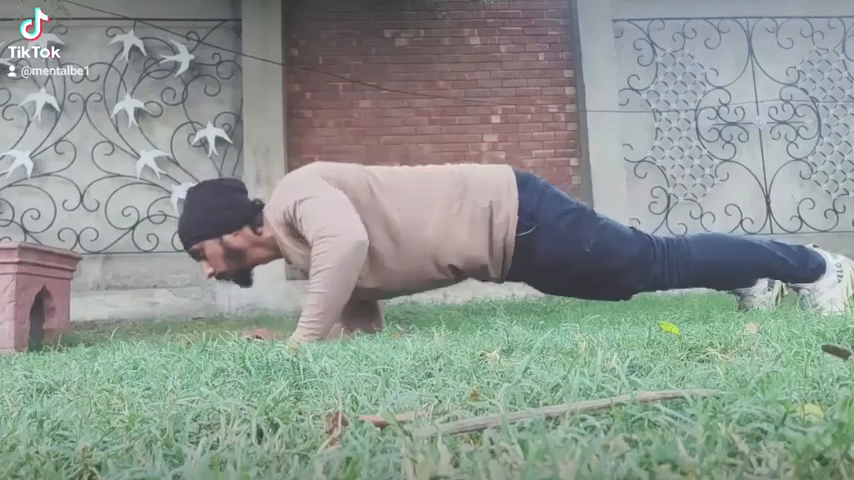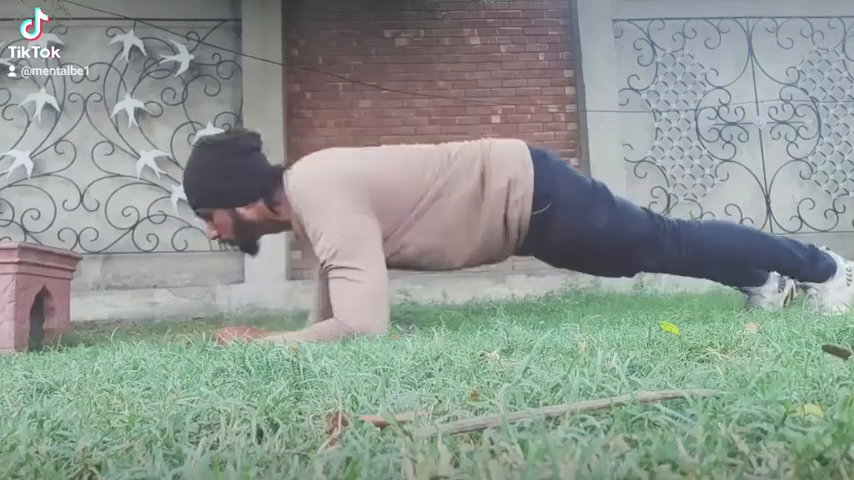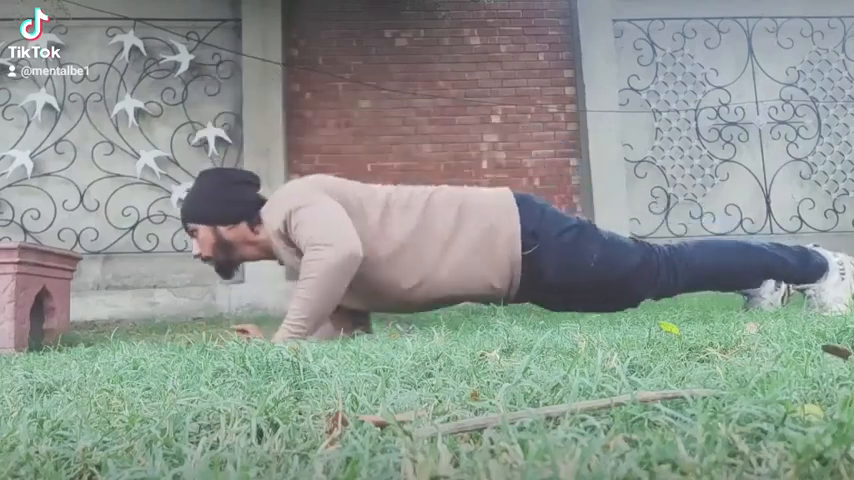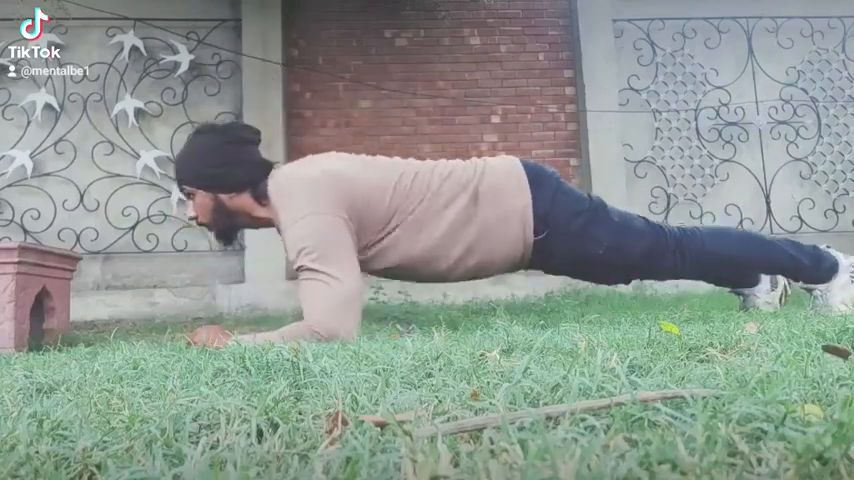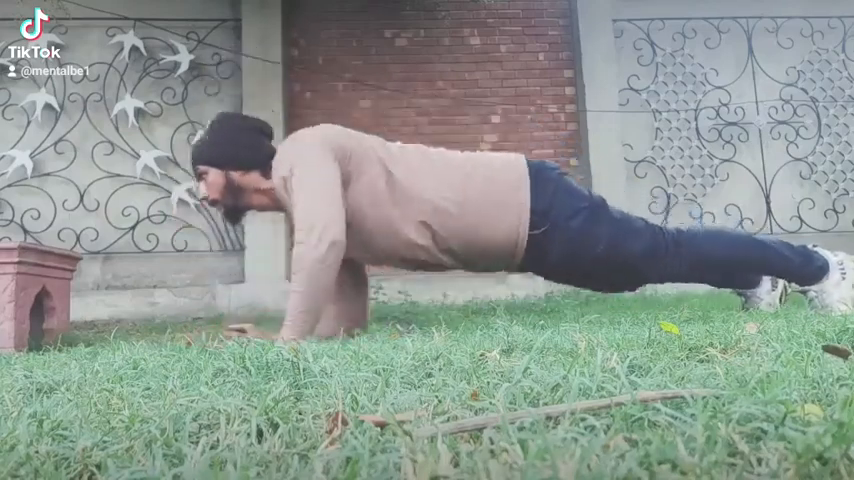
dt=1s
person 1, frame 1
left shoulder: (297, 193)
right shoulder: (302, 244)
left elbow: (347, 243)
right elbow: (362, 319)
left wrist: (301, 346)
right wrist: (327, 340)
left hip: (514, 214)
right hip: (507, 241)
left knee: (657, 262)
right knee: (623, 277)
right ankle: (754, 280)
person 1, frame 2
left shoulder: (324, 202)
right shoulder: (304, 178)
left elbow: (365, 324)
right elbow: (336, 298)
left wrist: (267, 346)
right wrist: (313, 329)
left hip: (526, 190)
right hip: (512, 191)
left knee: (666, 243)
right knee: (633, 256)
right ankle: (762, 280)
person 1, frame 3
left shoulder: (295, 201)
right shoulder: (293, 245)
left elbow: (340, 252)
right elbow: (346, 326)
left wrist: (284, 343)
right wrist: (290, 345)
left hip: (518, 238)
right hip: (510, 261)
left knee: (658, 269)
right knee: (640, 280)
right ankle: (761, 277)
person 1, frame 4
left shoulder: (303, 212)
right shoulder: (298, 179)
left elbow: (334, 328)
right elbow: (340, 292)
left wrist: (236, 345)
right wrist: (289, 331)
left hip: (528, 212)
right hip: (506, 199)
left knee: (669, 249)
right knee: (643, 257)
right ankle: (754, 282)
person 1, frame 5
left shoulder: (301, 154)
right shoulder: (303, 200)
left elbow: (322, 243)
right elbow: (348, 312)
left wrist: (288, 345)
right wrist: (285, 335)
left hip: (526, 207)
right hip: (518, 227)
left knee: (666, 254)
right knee: (641, 264)
right ankle: (757, 280)
